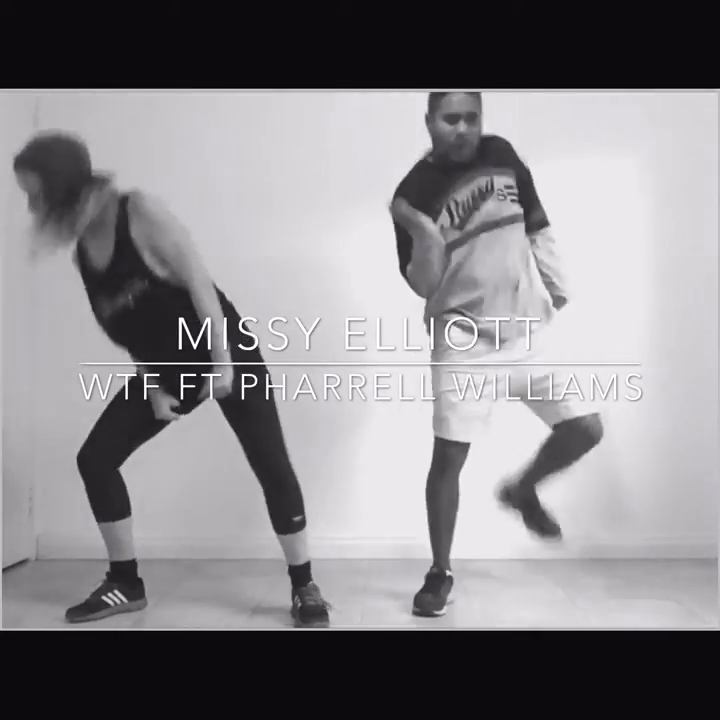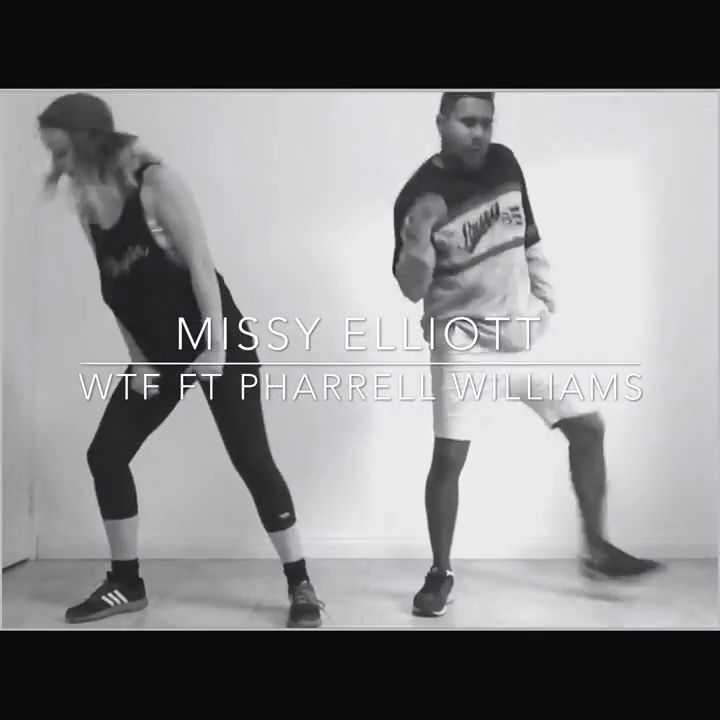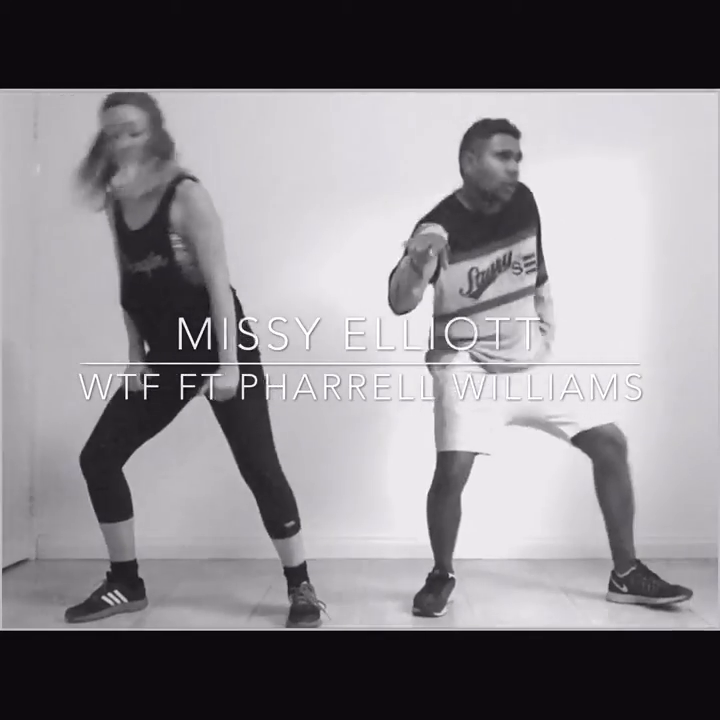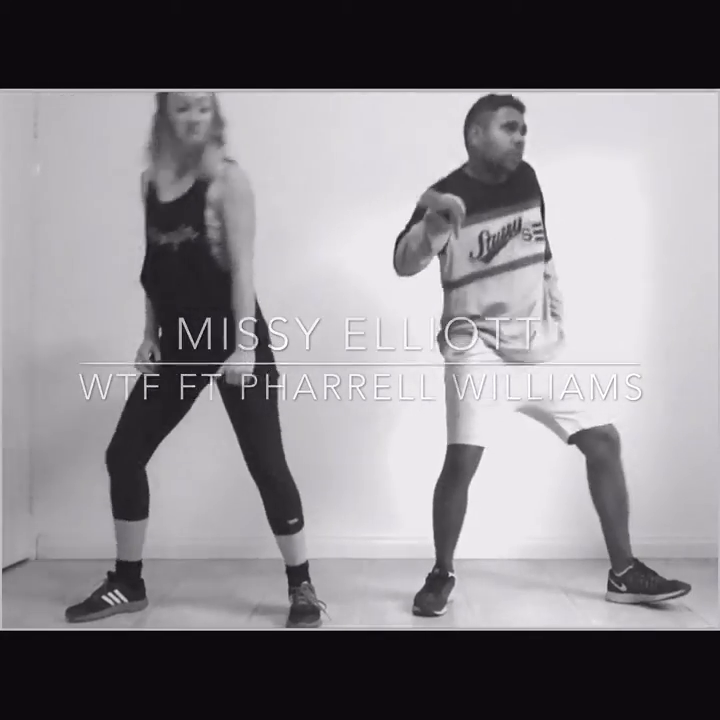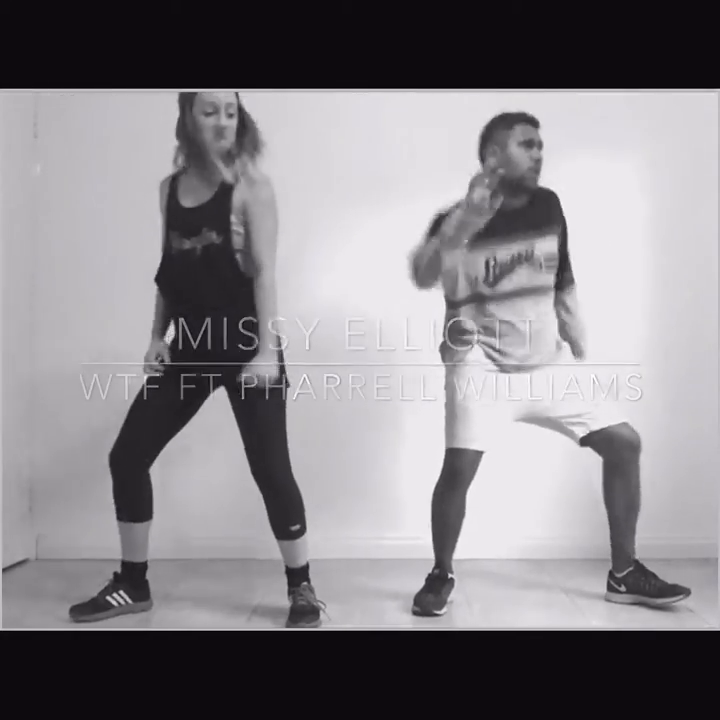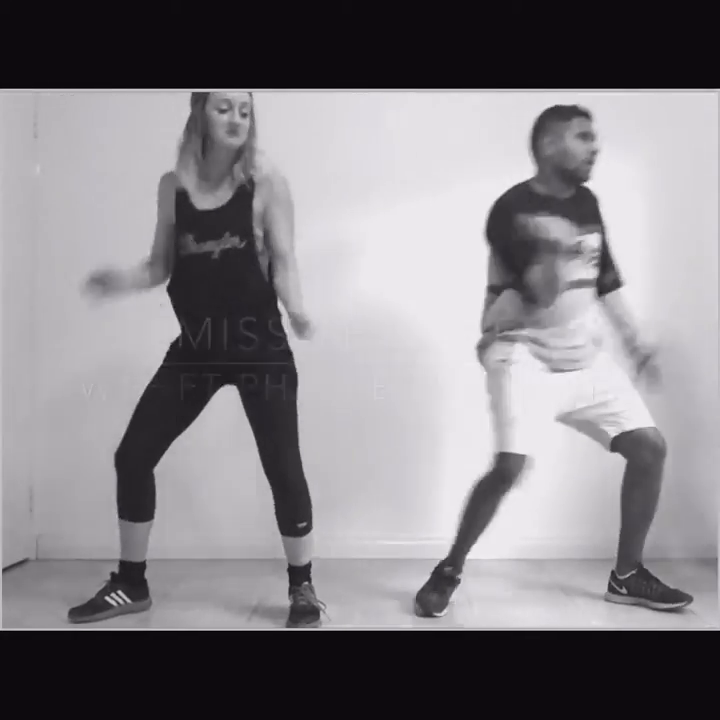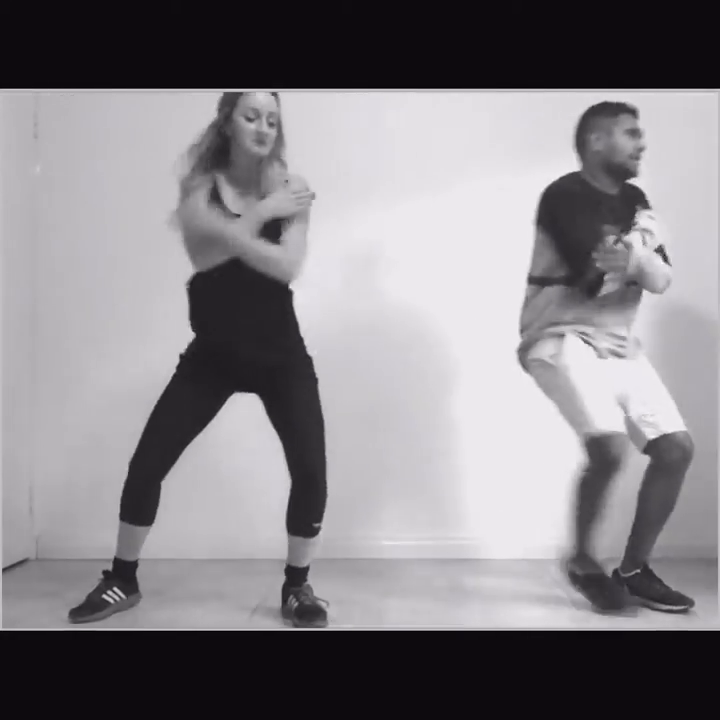
dt=0.2s
person 1, frame 1
left shoulder: (140, 212)
right shoulder: (82, 249)
left elbow: (198, 281)
right elbow: (116, 327)
left wrist: (223, 361)
right wrist: (151, 385)
left hip: (226, 353)
right hip: (166, 367)
left knee: (271, 462)
right knee: (95, 457)
left ankle: (303, 587)
right ankle: (125, 584)
person 1, frame 2
left shoulder: (155, 181)
right shoulder: (88, 208)
left elbow: (201, 264)
right elbow: (116, 294)
left wrist: (217, 348)
right wrist: (137, 360)
left hip: (218, 342)
right hip: (157, 352)
left knee: (251, 458)
right knee: (105, 454)
left ankle: (299, 584)
right ankle: (126, 583)
person 1, frame 3
left shoulder: (186, 195)
right shoulder: (115, 204)
left elbow: (218, 284)
right elbow: (131, 290)
left wrist: (231, 363)
right wrist: (135, 356)
left hip: (221, 351)
right hip: (165, 359)
left knee: (259, 467)
right knee: (98, 457)
left ankle: (300, 587)
right ankle: (125, 583)
person 1, frame 4
left shoulder: (226, 176)
right shoulder: (152, 180)
left elbow: (242, 265)
right elbow: (155, 268)
left wrist: (246, 346)
right wrist: (148, 337)
left hip: (232, 340)
right hip: (177, 345)
left knee: (266, 462)
right knee: (123, 454)
left ankle: (301, 586)
right ankle: (127, 583)
person 1, frame 5
left shoulder: (252, 183)
right shoulder: (170, 187)
left elbow: (266, 271)
right elbow: (170, 272)
left wrist: (267, 349)
right wrist: (157, 337)
left hip: (246, 346)
right hip: (189, 348)
left knee: (270, 468)
right knee: (127, 456)
left ankle: (300, 587)
right ankle: (132, 584)
person 1, frame 6
left shoulder: (267, 182)
right shoulder: (172, 186)
left elbow: (283, 260)
right elbow: (162, 265)
left wrist: (296, 308)
right wrist: (126, 280)
left hip: (259, 346)
right hip: (195, 347)
left knee: (284, 466)
right knee: (133, 456)
left ankle: (301, 588)
right ankle: (130, 584)
person 1, frame 7
left shoulder: (290, 189)
right shoulder: (195, 184)
left elbow: (288, 267)
right elbow: (206, 250)
left wrist: (232, 233)
right wrist: (267, 209)
left hip: (279, 353)
right hip: (212, 353)
left knee: (311, 469)
right knee: (147, 463)
left ankle: (297, 587)
right ankle: (121, 581)
person 2, frame 1
left shoulder: (501, 153)
right shoulder: (412, 192)
left elbow: (536, 222)
right elbow: (424, 284)
left wrist: (555, 282)
right wrist: (423, 238)
left hip: (530, 330)
right hip: (463, 340)
left knee: (586, 429)
right knee: (447, 458)
left ankle: (522, 487)
right ankle: (440, 573)
person 2, frame 2
left shoulder: (505, 163)
right shoulder: (419, 195)
right elbow: (412, 289)
left wrist: (546, 299)
right wrist: (417, 238)
left hip: (528, 330)
right hip: (463, 340)
left knee: (588, 427)
right knee: (449, 456)
left ankle: (597, 549)
right ankle: (440, 573)
person 2, frame 3
left shoulder: (524, 203)
right shoulder: (439, 227)
right elbow: (399, 304)
left wrist: (547, 335)
right wrist: (418, 258)
left hip: (529, 362)
right hip: (467, 365)
left knee: (610, 443)
right knee: (452, 471)
left ankle: (625, 573)
right ankle: (442, 576)
person 2, frame 4
left shoulder: (526, 179)
right shoulder: (448, 196)
right elbow: (404, 265)
left wrist: (558, 320)
right wrist: (433, 225)
left hip: (540, 349)
right hip: (477, 351)
left knee: (604, 442)
right knee: (461, 462)
left ankle: (623, 572)
right ankle: (442, 573)
person 2, frame 5
left shoulder: (548, 206)
right shoulder: (462, 215)
right elbow: (422, 275)
left wrist: (579, 348)
right wrist: (465, 221)
left hip: (545, 360)
right hip: (481, 361)
left knee: (624, 443)
right knee: (459, 467)
left ankle: (624, 573)
right ankle: (441, 575)
person 2, frame 6
left shoulder: (586, 204)
right shoulder: (513, 210)
left elbow: (605, 282)
right elbow: (541, 298)
left wrist: (635, 342)
right wrist: (553, 249)
left hip: (585, 357)
right hip: (521, 353)
left knee: (650, 447)
right knee: (510, 467)
left ankle: (626, 575)
right ankle: (449, 570)
person 2, frame 7
left shoulder: (635, 200)
right shoulder: (564, 197)
left elbow: (660, 280)
right elbow: (603, 278)
left wrist: (641, 253)
right wrist: (643, 239)
left hip: (618, 347)
right hip: (562, 342)
left knee: (678, 448)
right knee: (610, 447)
left ankle: (632, 573)
right ankle: (581, 561)
